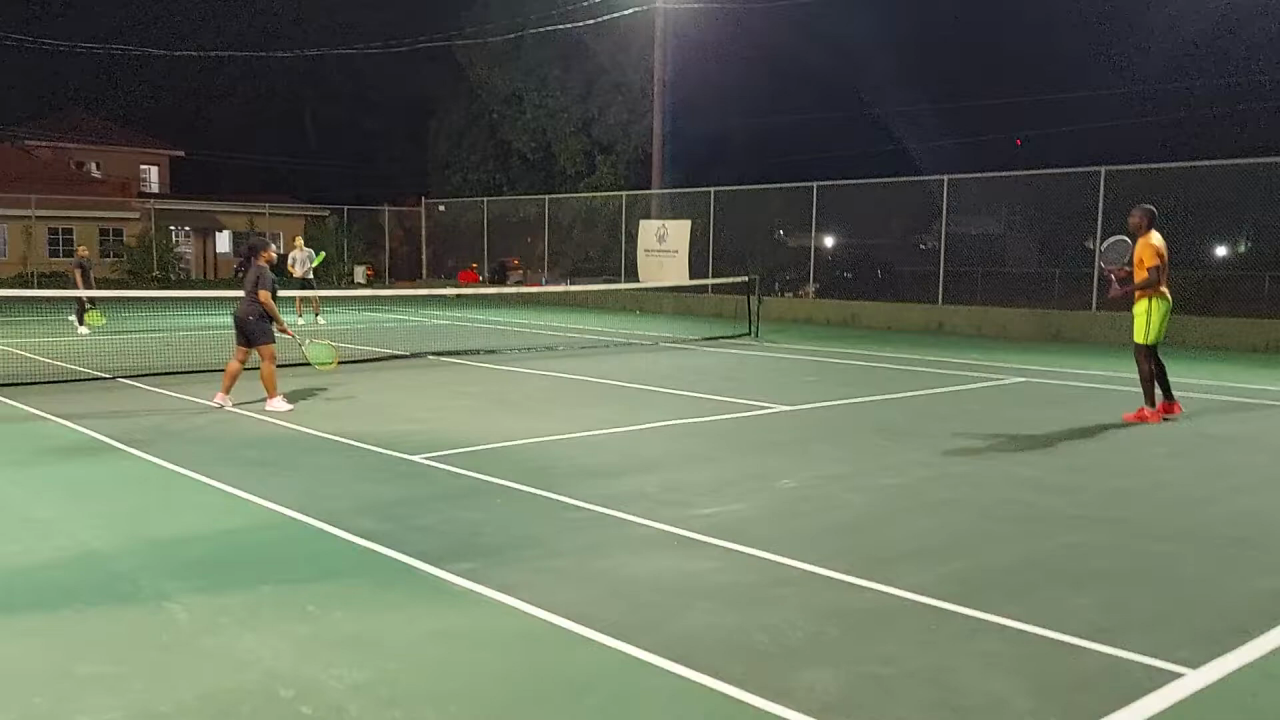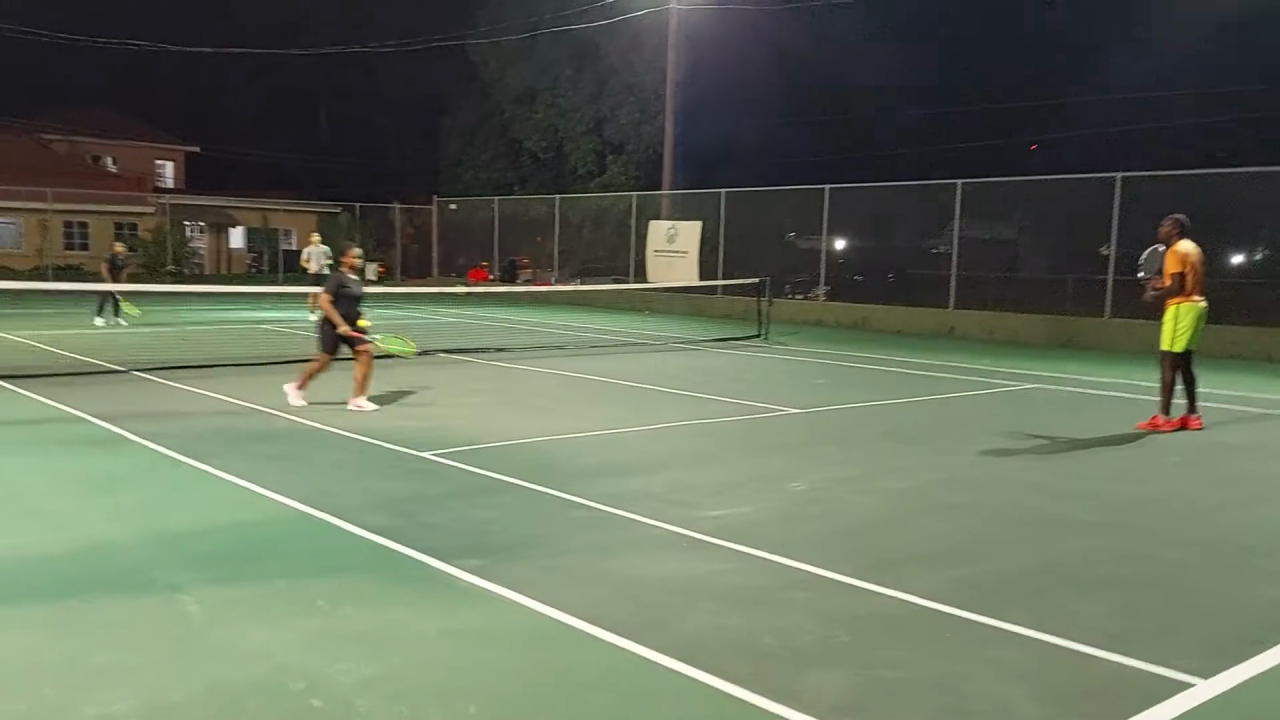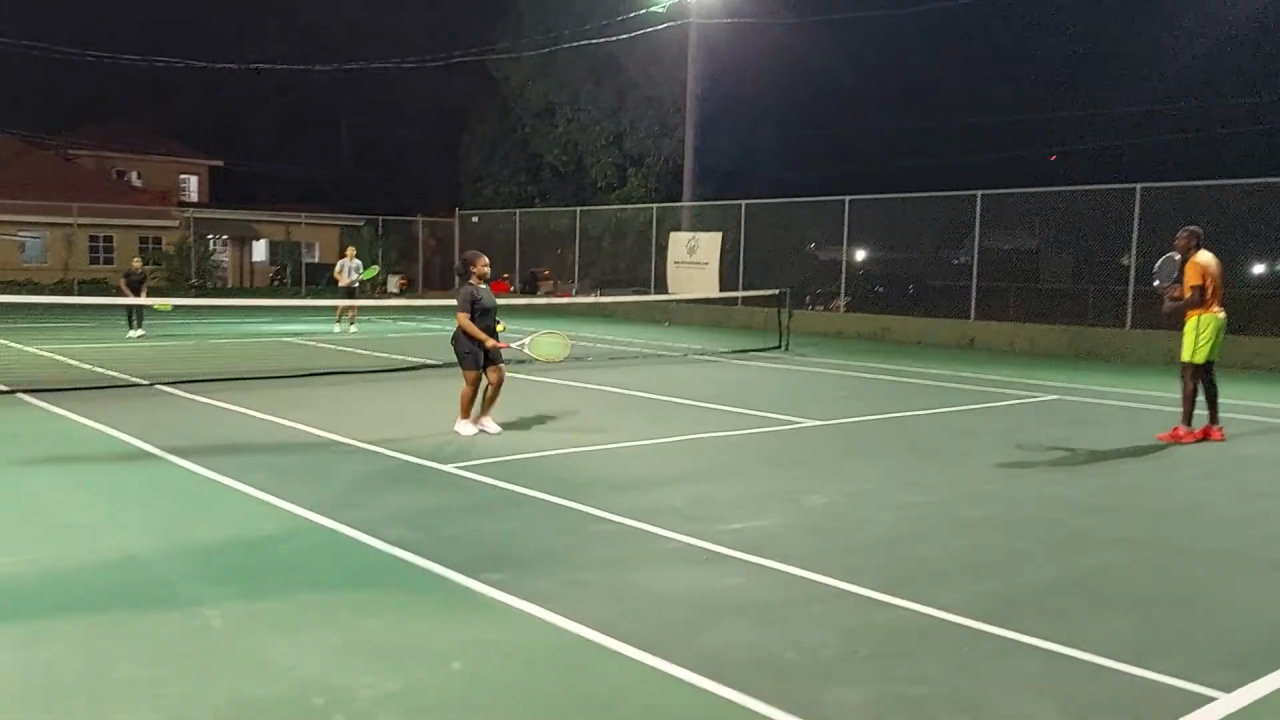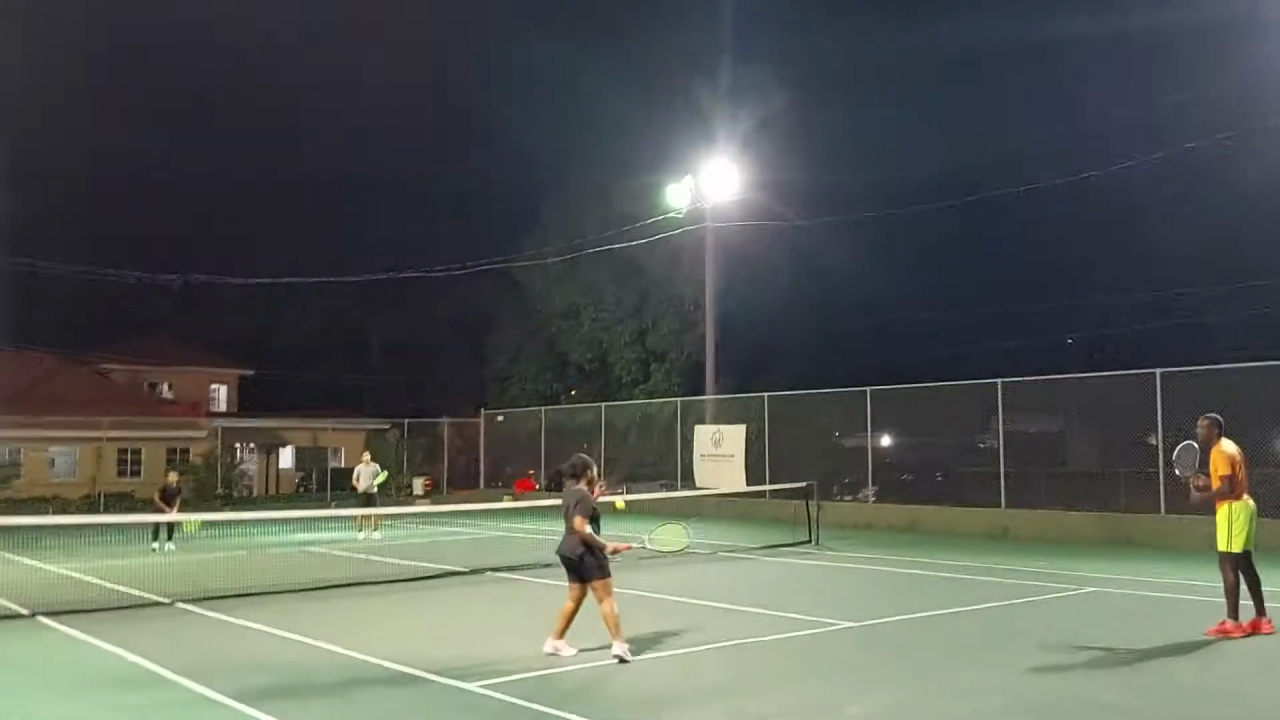
dt=0.7s
person 1, frame 1
left shoulder: (1149, 243)
right shoulder: (1151, 239)
left elbow: (1154, 279)
left wrist: (1124, 290)
left hip: (1151, 302)
right hip: (1154, 301)
left knee: (1142, 354)
right knee: (1150, 354)
left ankle: (1150, 410)
right ankle: (1169, 401)
person 1, frame 2
left shoulder: (1175, 251)
right shoulder: (1193, 249)
left elbow: (1177, 287)
left wrist: (1155, 296)
right wrist: (1164, 285)
left hip: (1181, 308)
right hip: (1195, 306)
left knee: (1168, 361)
right knee: (1184, 362)
left ankle: (1164, 418)
right ankle: (1192, 416)
person 1, frame 3
left shoulder: (1194, 263)
right shoulder: (1210, 259)
left elbow: (1197, 299)
left wrist: (1173, 306)
right wrist: (1183, 295)
left hip: (1201, 320)
right hip: (1214, 317)
left knee: (1189, 372)
right knee: (1205, 373)
left ankle: (1185, 429)
right ankle: (1214, 426)
person 1, frame 4
left shoulder: (1220, 451)
right shoulder: (1227, 447)
left elbow: (1228, 489)
left wrist: (1202, 497)
right wrist: (1208, 483)
left hip: (1233, 509)
right hip: (1241, 506)
left knee: (1228, 564)
right knee: (1244, 563)
left ankle: (1232, 622)
right ankle: (1261, 618)
person 2, frame 1
left shoulder: (253, 271)
right shoulder: (264, 273)
right elbow: (265, 299)
left wrist: (274, 319)
right wrist: (280, 322)
left hip: (243, 317)
right hip: (255, 319)
left knee: (239, 358)
right knee: (269, 358)
left ankle: (222, 395)
right ankle: (273, 400)
person 2, frame 2
left shoulder: (357, 279)
right shoulder: (338, 278)
right elbow: (324, 302)
left wrist: (360, 318)
right wrist: (341, 324)
left hip: (352, 326)
right hip: (335, 327)
left knee: (367, 355)
right knee: (322, 363)
left ankle: (358, 399)
right ankle: (295, 389)
person 2, frame 3
left shoulder: (486, 288)
right shoulder: (467, 291)
right elbow: (463, 321)
left wrist: (496, 323)
right wrist: (486, 339)
left hip: (487, 342)
right hip: (469, 343)
left knee: (497, 380)
right knee: (473, 382)
left ankle: (483, 417)
right ankle: (463, 420)
person 2, frame 4
left shoulder: (570, 493)
right shoulder: (584, 497)
right elbow: (580, 526)
left wrist: (592, 498)
right wrist: (605, 545)
left hip: (570, 551)
right hip: (585, 551)
left knee: (575, 597)
right knee: (606, 597)
left ankle: (555, 641)
right ankle: (618, 644)
